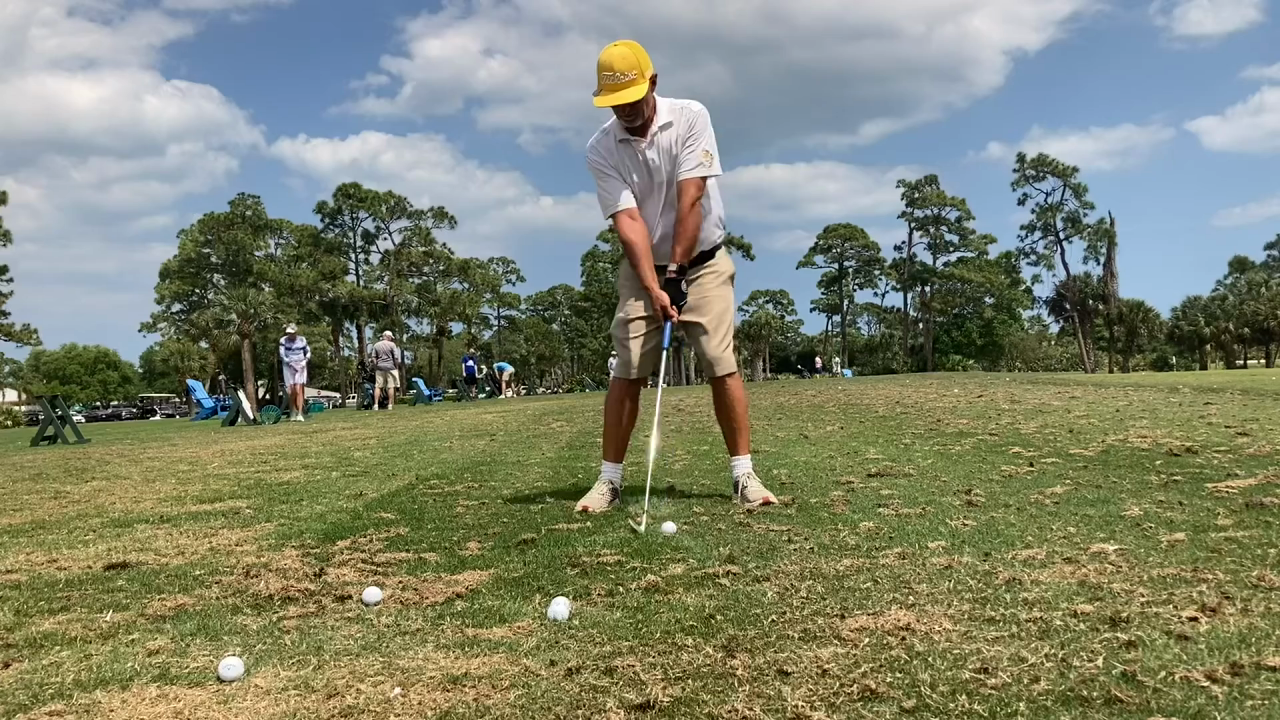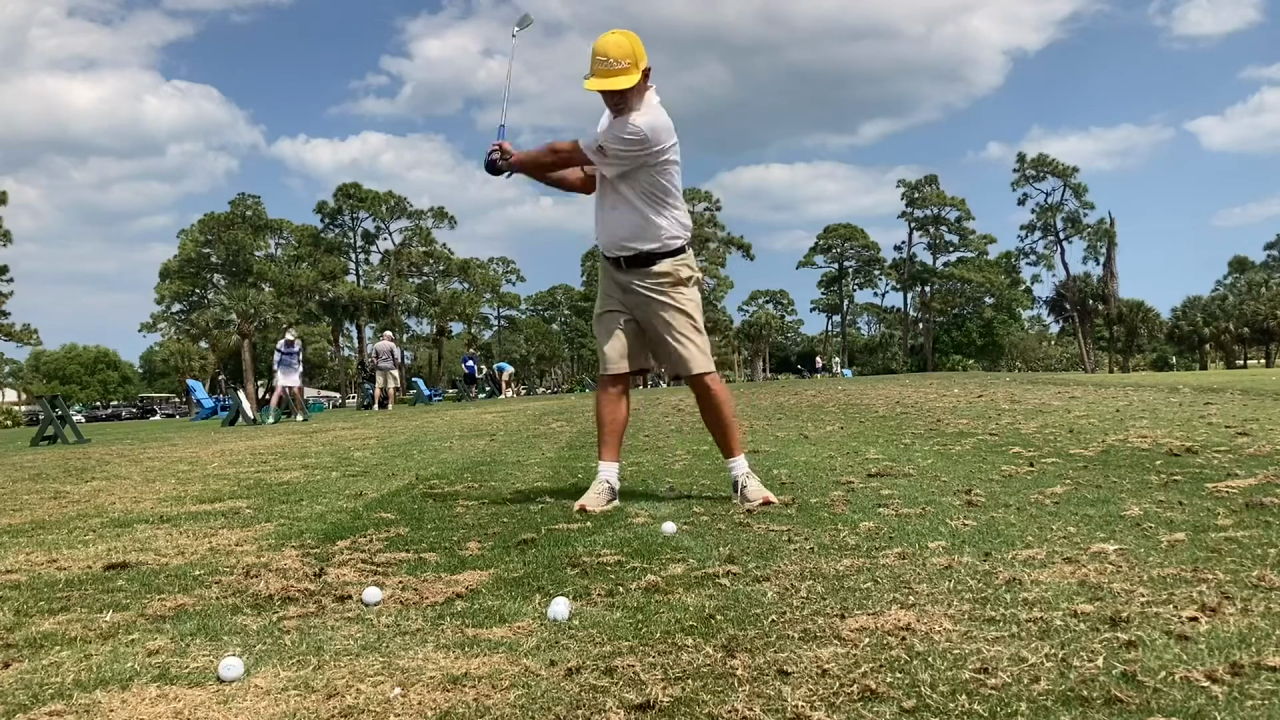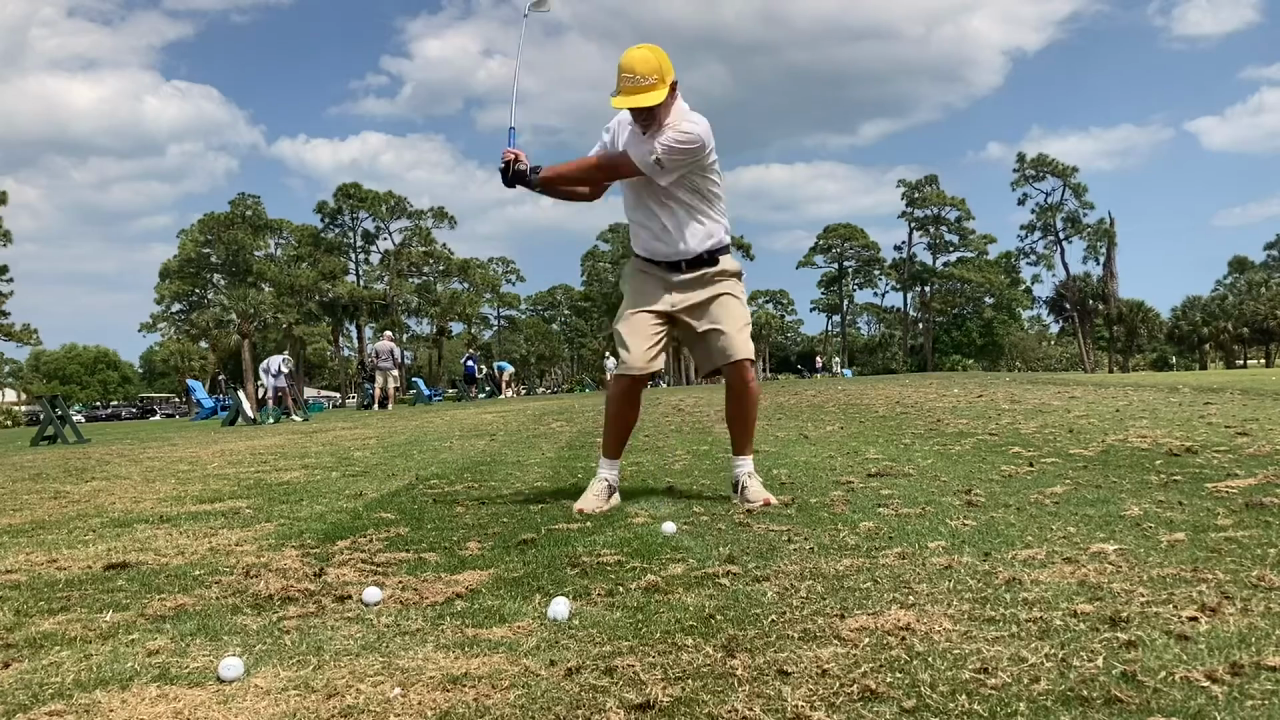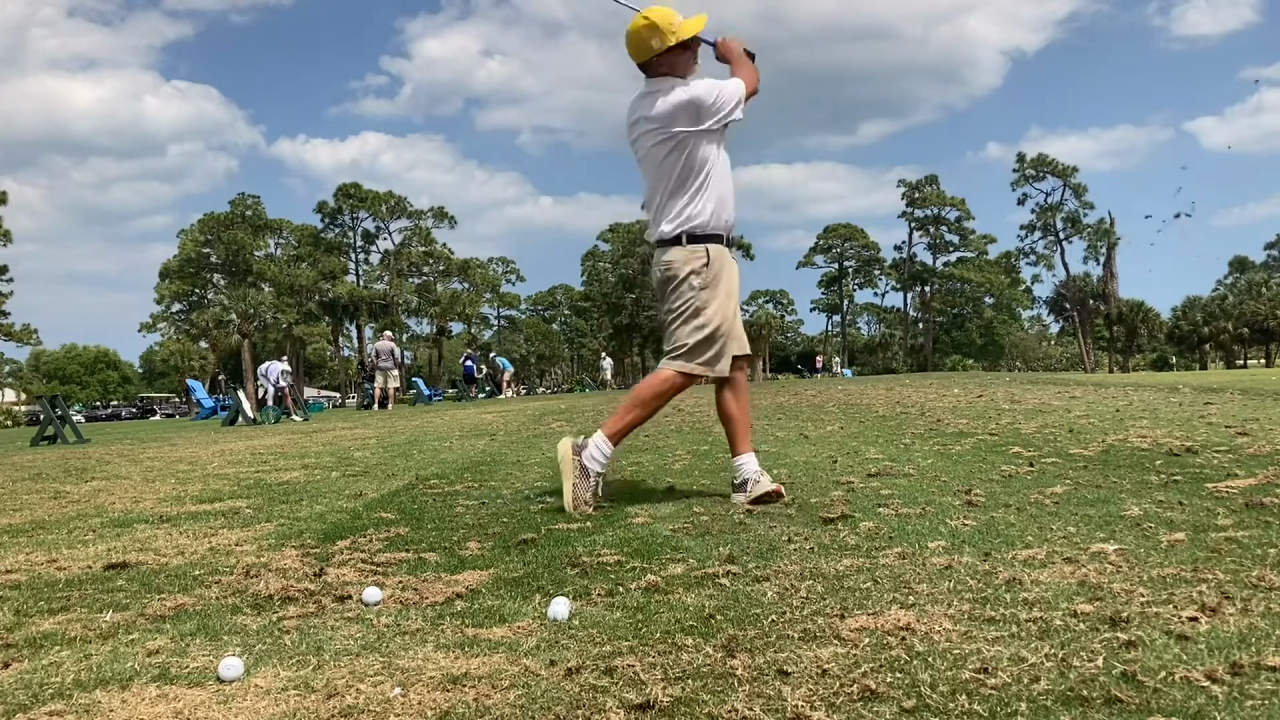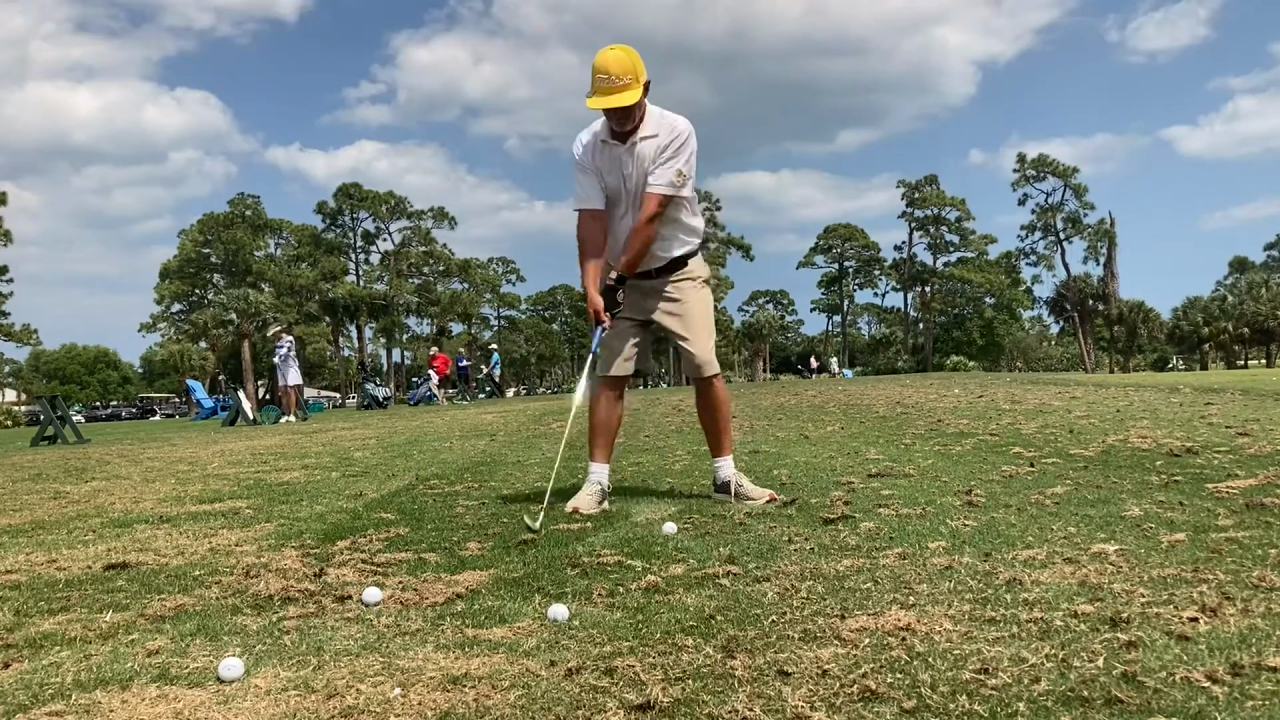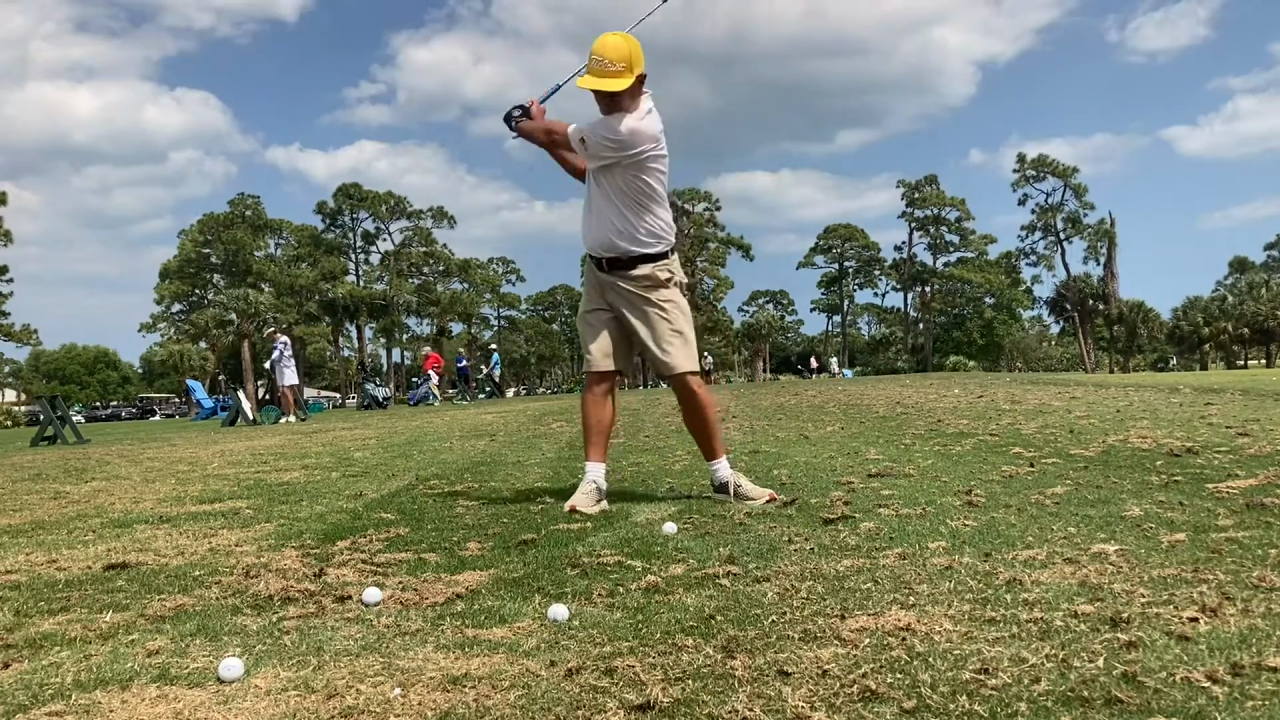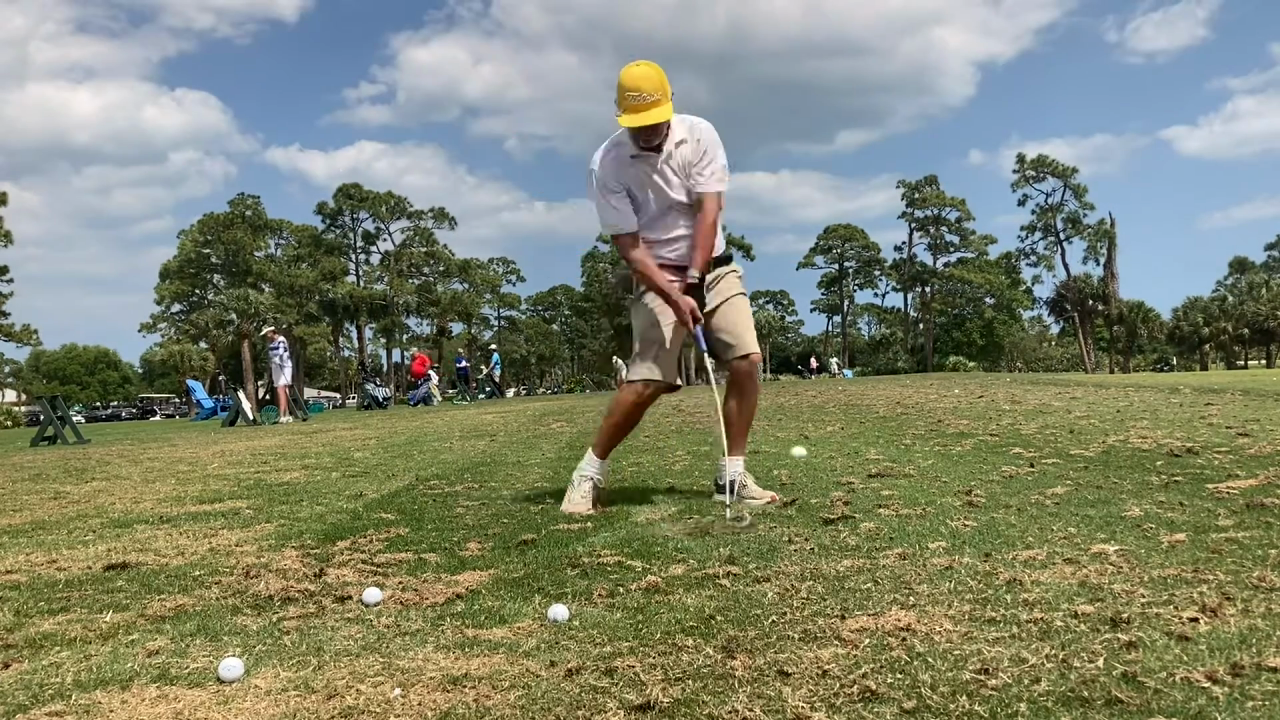
dt=0.5s
person 1, frame 1
left shoulder: (691, 117)
right shoulder: (600, 149)
left elbow: (691, 200)
right elbow: (627, 220)
left wrist: (676, 270)
right wrist: (654, 286)
left hip: (703, 263)
right hip: (642, 269)
left knee: (723, 368)
right knee: (626, 373)
left ankle: (743, 474)
right ankle: (609, 479)
person 1, frame 2
left shoulder: (644, 127)
right shoulder: (618, 114)
left elbow: (570, 152)
right elbow: (588, 178)
left wrist: (516, 159)
right wrist: (526, 164)
left hip: (661, 270)
right hip: (615, 269)
left knee: (699, 371)
right knee: (613, 373)
left ankle: (741, 474)
right ankle: (606, 480)
person 1, frame 3
left shoulder: (691, 131)
right shoulder: (622, 129)
left elbow: (606, 168)
right elbow: (591, 186)
left wrist: (539, 175)
right wrist: (537, 179)
left hip: (710, 271)
right hip: (652, 273)
left knee: (739, 364)
right knee: (631, 373)
left ankle: (743, 474)
right ankle: (606, 477)
person 1, frame 4
left shoulder: (651, 105)
right shoulder: (684, 100)
right elbow: (748, 80)
right wrist: (728, 47)
left hip: (695, 252)
right hip: (696, 253)
left knee: (733, 363)
right knee: (684, 366)
left ankle: (747, 473)
right ankle: (592, 452)
person 1, frame 5
left shoulder: (676, 133)
right shoulder: (586, 146)
left elbow: (650, 215)
right elbow: (591, 221)
left wrist: (616, 276)
right wrist: (593, 285)
left hip: (679, 270)
right hip: (617, 273)
left knee: (706, 370)
right knee: (610, 374)
left ankle: (726, 475)
right ankle: (597, 481)
person 1, frame 6
left shoulder: (631, 130)
right shoulder: (621, 114)
left elbow: (549, 133)
right elbow: (585, 169)
left wrist: (525, 121)
right wrist: (541, 130)
left hip: (647, 273)
right hip: (599, 270)
left knee: (683, 375)
right knee: (598, 373)
left ankle: (722, 475)
right ankle: (593, 481)
person 1, frame 7
left shoulder: (699, 134)
right shoulder: (607, 162)
left elbow: (708, 214)
right elbow: (630, 247)
left wrist: (695, 278)
right wrist: (671, 293)
left hip: (716, 272)
right hip: (659, 282)
left knee: (746, 363)
right knee: (647, 382)
left ankle: (731, 475)
right ankle: (589, 474)
